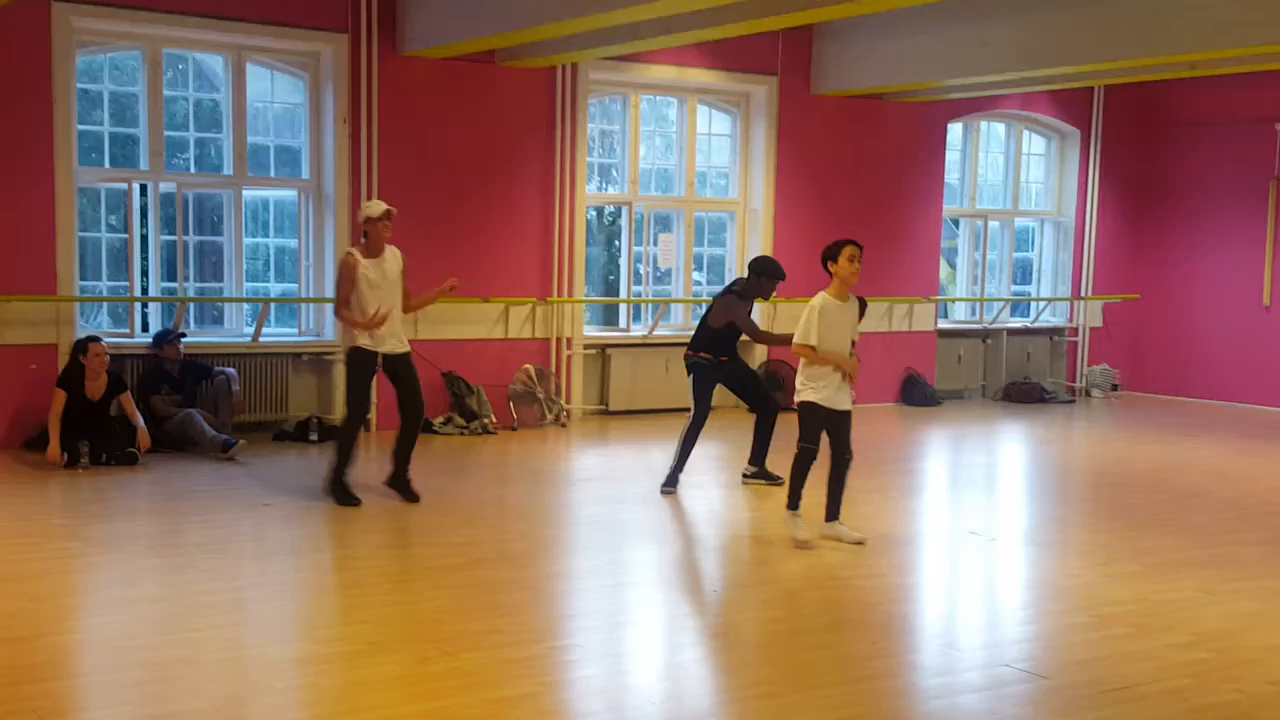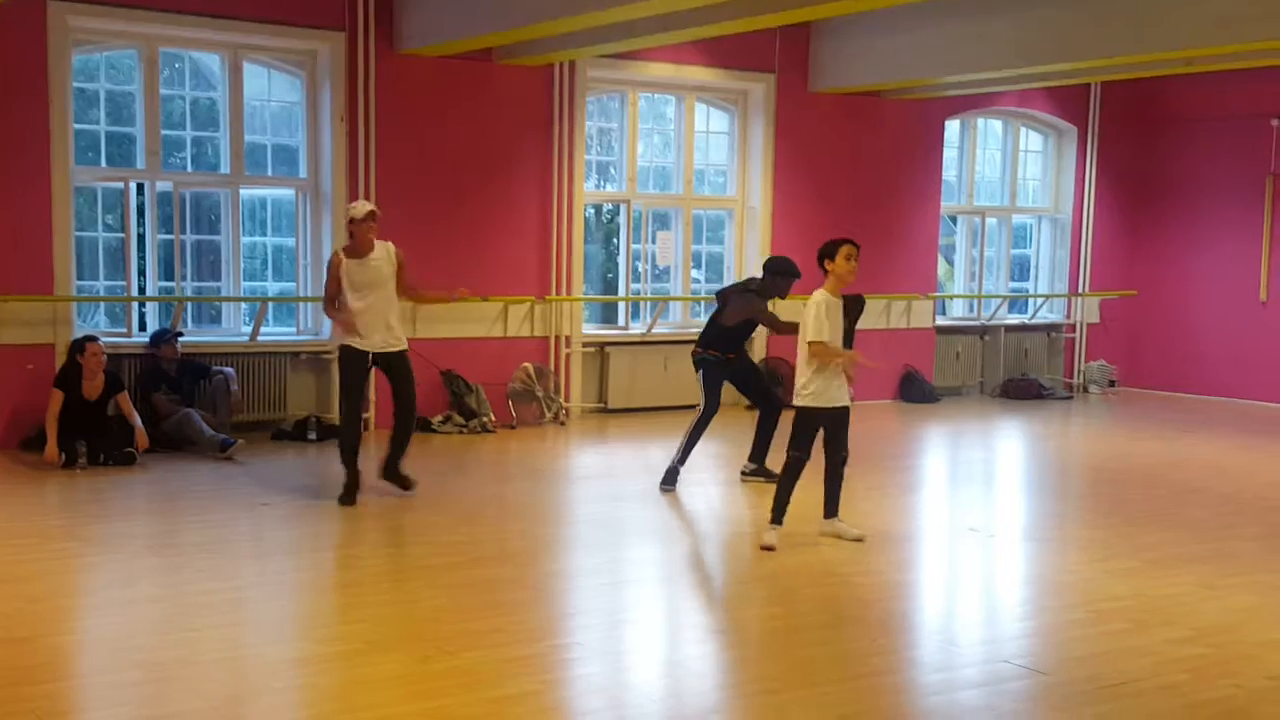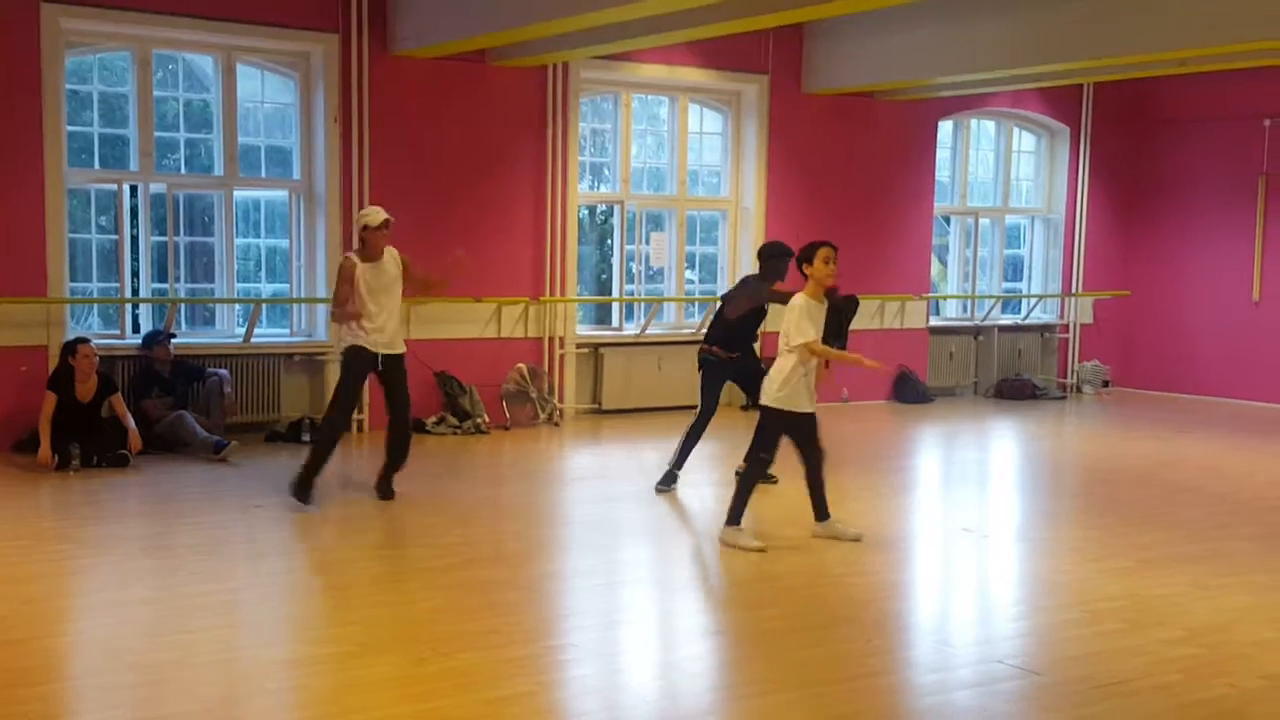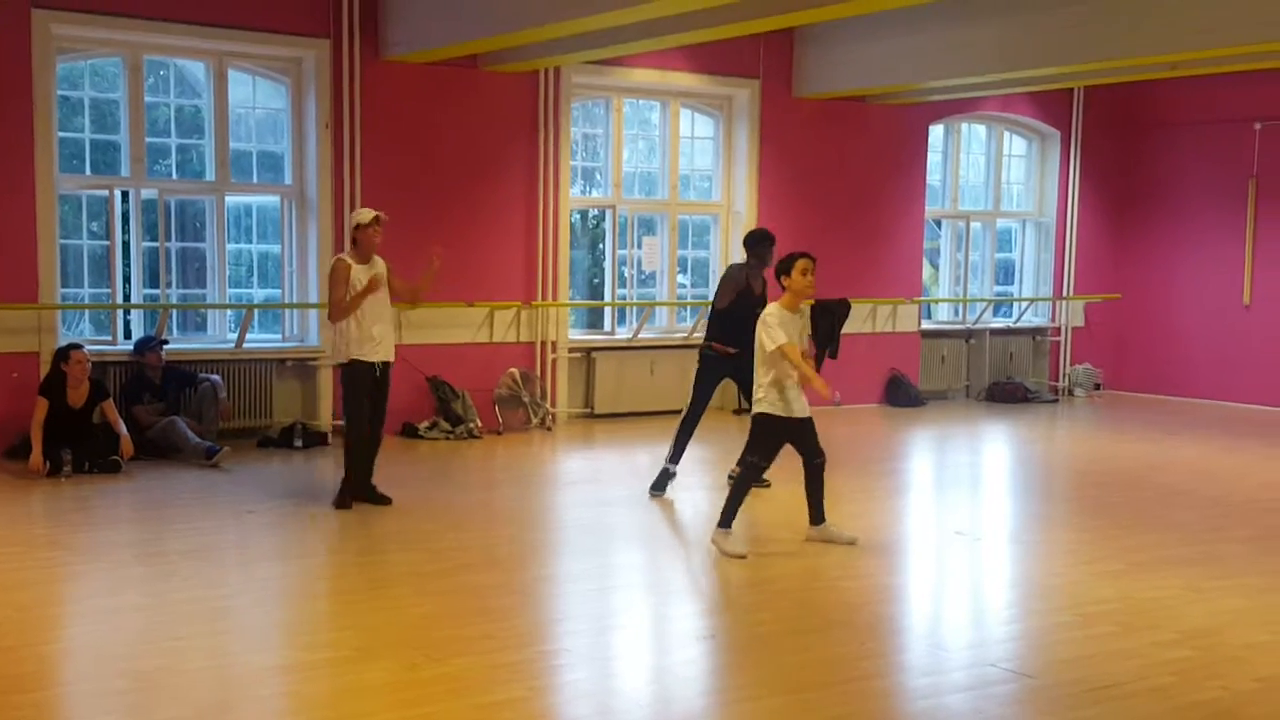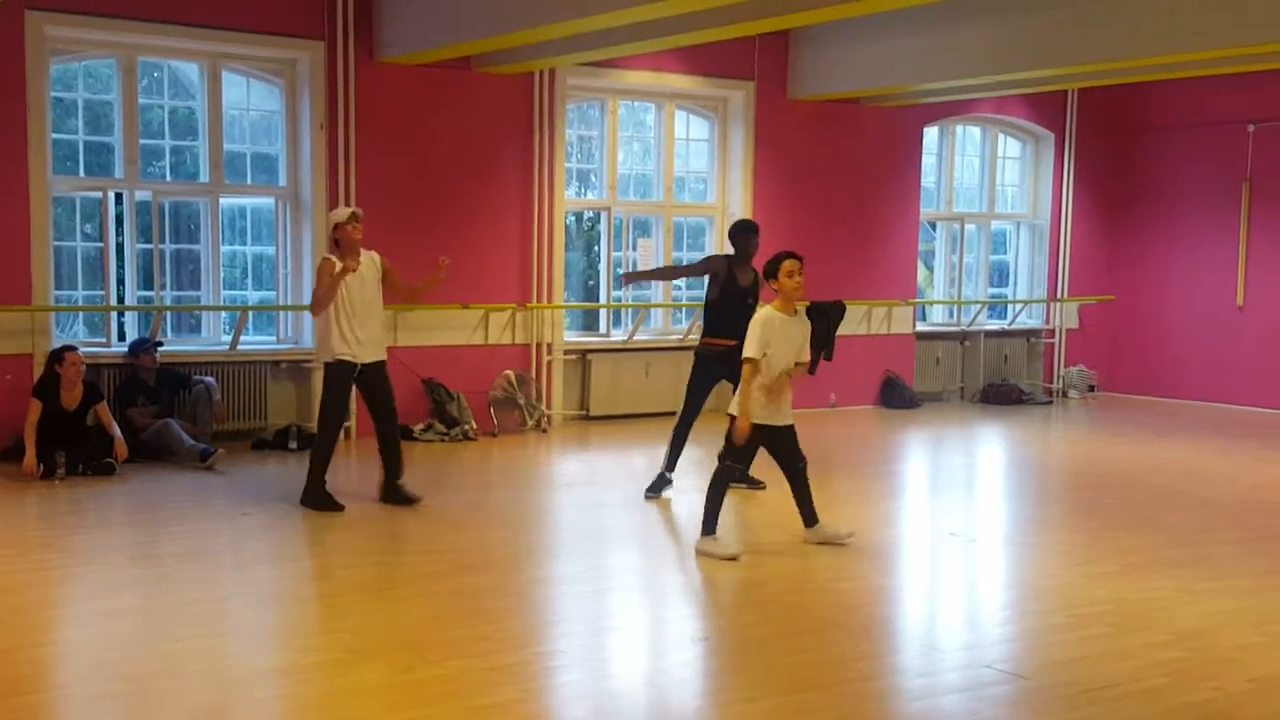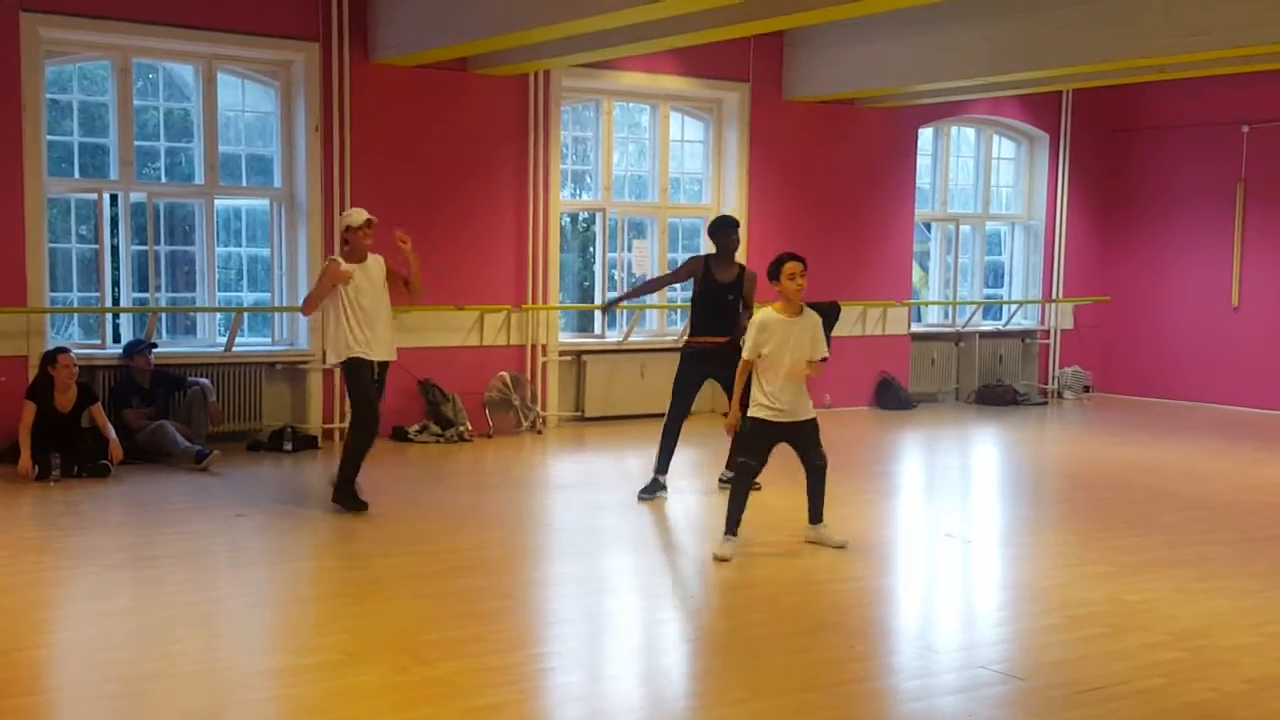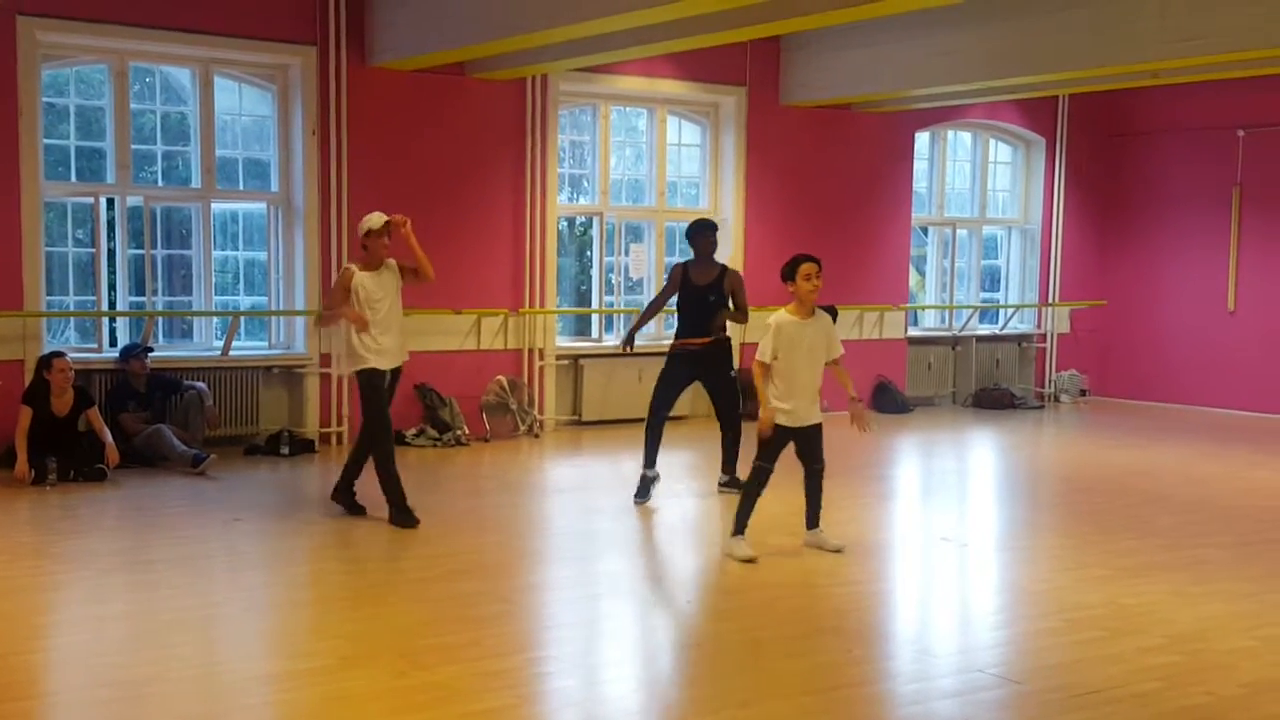
dt=0.3s
person 1, frame 1
left shoulder: (855, 304)
right shoulder: (819, 305)
right elbow: (801, 349)
left wrist: (852, 364)
right wrist: (838, 363)
left hip: (841, 396)
right hip: (813, 392)
left knee: (842, 457)
right knee: (808, 450)
left ankle: (832, 522)
right ankle: (793, 513)
person 1, frame 2
left shoulder: (839, 301)
right shoulder: (819, 301)
right elbow: (816, 348)
left wrist: (845, 364)
right wrist: (850, 356)
left hip: (837, 394)
right hip: (812, 395)
left knee: (838, 456)
right knee: (797, 458)
left ankle: (830, 519)
right ankle: (774, 526)
person 1, frame 3
left shoulder: (822, 304)
right shoulder: (799, 305)
right elbow: (813, 348)
left wrist: (818, 378)
right wrist: (855, 359)
left hip: (804, 400)
right hip: (780, 397)
left knee: (814, 457)
right knee: (760, 459)
left ankle: (823, 521)
right ankle: (732, 526)
person 1, frame 4
left shoulder: (801, 315)
right shoulder: (772, 315)
right elbow: (787, 352)
left wrist: (810, 376)
right wrist: (814, 378)
left hip: (797, 405)
right hip: (771, 404)
left knee: (816, 460)
right knee: (754, 465)
left ankle: (818, 525)
right ankle: (723, 530)
person 1, frame 5
left shoulder: (803, 322)
right shoulder: (762, 319)
left elbow: (802, 365)
right elbow: (749, 367)
left wrist: (786, 381)
right wrist: (744, 414)
left hip: (780, 413)
right hip: (750, 412)
left knee: (797, 466)
right knee: (729, 470)
left ankle: (813, 527)
right ankle: (707, 537)
person 1, frame 6
left shoulder: (813, 320)
right shoulder: (762, 320)
left elbow: (817, 363)
right elbow: (745, 364)
left wrist: (807, 371)
right wrist: (734, 408)
left hip: (800, 411)
right hip: (764, 410)
left knee: (817, 463)
right knee: (746, 469)
left ankle: (815, 526)
right ankle: (729, 536)
person 1, frame 7
left shoulder: (825, 321)
right shoulder: (778, 323)
left elbow: (835, 364)
right elbow: (759, 367)
left wrist: (854, 400)
right wrist: (766, 408)
left hip: (810, 413)
right hip: (777, 414)
left knee: (815, 469)
right knee: (761, 472)
left ankle: (813, 531)
right ankle: (737, 537)
person 2, frame 1
left shoulder: (397, 257)
right shoulder: (352, 261)
right elbow: (340, 308)
left wrist: (441, 292)
right wrist: (363, 325)
left hip: (396, 345)
right hip: (362, 346)
left knee: (414, 409)
right knee: (358, 413)
left ankle: (400, 474)
right ankle: (338, 479)
person 2, frame 2
left shoulder: (392, 253)
right shoulder: (339, 261)
left elbow: (411, 293)
right elbow: (329, 303)
left wrist: (451, 297)
right wrist: (339, 316)
left hip: (392, 342)
right hip: (354, 345)
left knee: (407, 407)
right knee: (351, 412)
left ankle: (392, 466)
right ankle: (351, 479)
person 2, frame 3
left shoulder: (396, 258)
right shoulder: (350, 265)
left elbow: (427, 286)
right elbow: (336, 313)
right wrist: (351, 313)
left hip: (393, 347)
right hip: (359, 345)
left knee: (401, 414)
right knee: (341, 409)
left ankle: (386, 477)
right ankle: (308, 476)
person 2, frame 4
left shoulder: (381, 265)
right shoulder: (342, 266)
left elbow: (409, 298)
right elbow: (334, 315)
left wrist: (432, 273)
right wrist: (364, 293)
left hip: (382, 354)
right hip: (355, 355)
left knee: (375, 421)
right knee: (358, 420)
left ankle: (363, 484)
right ankle: (349, 486)
person 2, frame 5
left shoulder: (376, 261)
right shoulder: (328, 265)
left elbow: (411, 293)
right elbow: (316, 309)
left wrist: (436, 278)
right wrist: (338, 276)
left hip: (373, 353)
right hip: (341, 354)
left knee: (388, 416)
right knee: (332, 421)
left ankle: (391, 484)
right ankle: (314, 490)
person 2, frame 6
left shoulder: (380, 264)
right shoulder: (335, 266)
left elbow: (414, 291)
right elbow: (307, 309)
left wrist: (410, 256)
right wrist: (330, 282)
left hip: (381, 353)
right hip: (353, 353)
left knee: (369, 422)
right knee: (365, 417)
left ankle: (345, 487)
right ankle: (343, 485)
person 2, frame 7
left shoulder: (394, 269)
right shoulder: (350, 275)
left elbow: (428, 275)
right elbow: (321, 320)
left wrist: (409, 234)
right wrist: (344, 313)
left hip: (394, 360)
right hip: (367, 362)
left knee: (373, 431)
right knee: (381, 433)
left ankle: (344, 488)
right ankle: (397, 504)
person 3, frame 1
left shoulder: (744, 288)
right shoulder: (732, 303)
left elbow: (717, 300)
right elbow: (759, 337)
left hip: (728, 358)
right hip: (703, 361)
left knee: (769, 407)
right knee: (700, 413)
left ankle: (754, 468)
right ankle: (675, 472)
person 3, frame 2
left shoulder: (754, 286)
right shoulder: (750, 301)
left elbow: (721, 295)
right elbow: (780, 328)
left hip: (735, 356)
right hip: (710, 357)
left knee: (773, 405)
right knee: (708, 408)
left ankle: (754, 466)
right ankle: (675, 467)
person 3, frame 3
left shoulder: (760, 288)
right shoulder: (752, 287)
left elbow: (726, 299)
right elbow: (781, 298)
left wrist: (746, 329)
left hip: (742, 356)
right hip: (715, 356)
right knee: (706, 411)
right ankle: (673, 470)
person 3, frame 4
left shoulder: (762, 282)
right shoulder: (736, 273)
right wrist: (756, 268)
left hip: (744, 355)
right hip: (715, 353)
right knee: (695, 409)
left ankle: (742, 470)
right ankle: (669, 469)
person 3, frame 5
left shoulder: (757, 278)
right shoulder: (719, 265)
right elbow: (679, 272)
right wrist: (640, 275)
left hip: (741, 353)
right hip: (711, 352)
right knee: (690, 412)
left ankle: (737, 471)
right ankle: (665, 474)
person 3, frame 6
left shoulder: (747, 276)
right shoulder: (699, 265)
right elbow: (661, 282)
left wrist: (745, 319)
right wrist: (621, 298)
left hip: (730, 351)
right hip: (697, 350)
right knee: (677, 413)
right ankle: (659, 477)
person 3, frame 7
left shoulder: (730, 277)
right shoulder: (680, 271)
left elbow: (743, 316)
right elbow: (658, 302)
left wrist: (726, 313)
right wrist: (634, 329)
left hip: (716, 351)
right hip: (683, 352)
left knee: (731, 415)
right knee: (657, 410)
left ankle: (728, 476)
right ankle: (648, 473)
